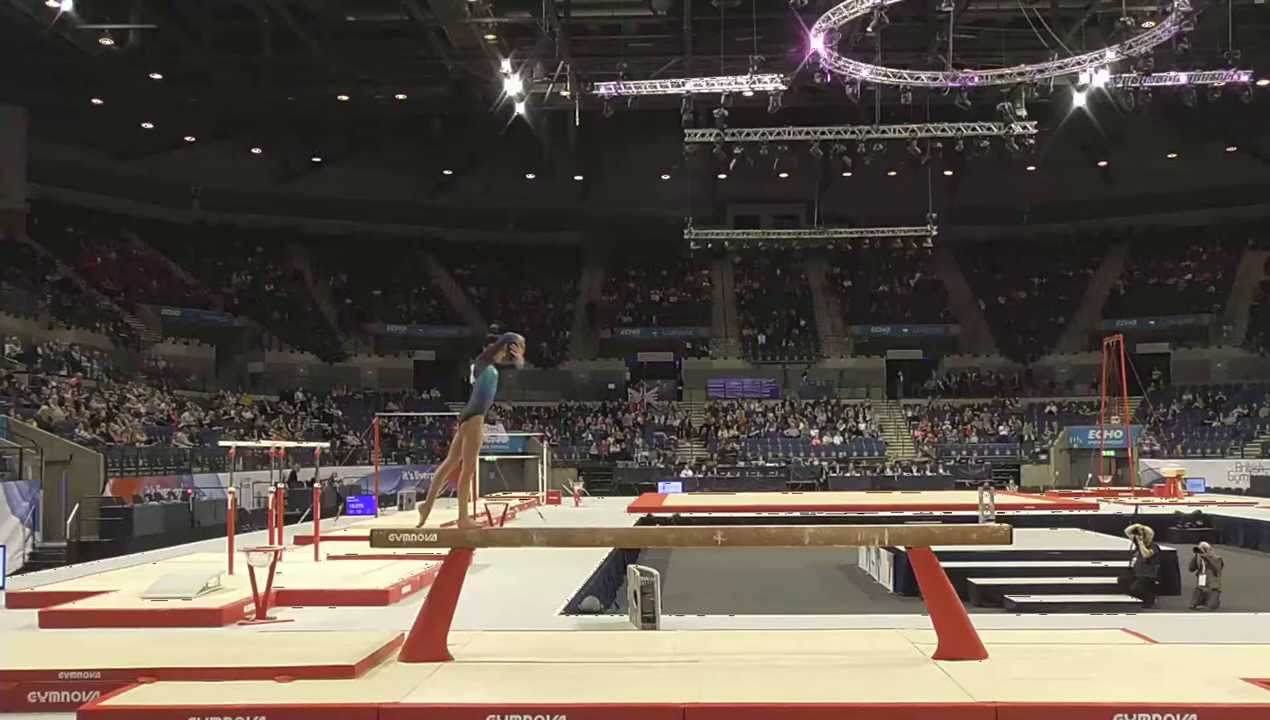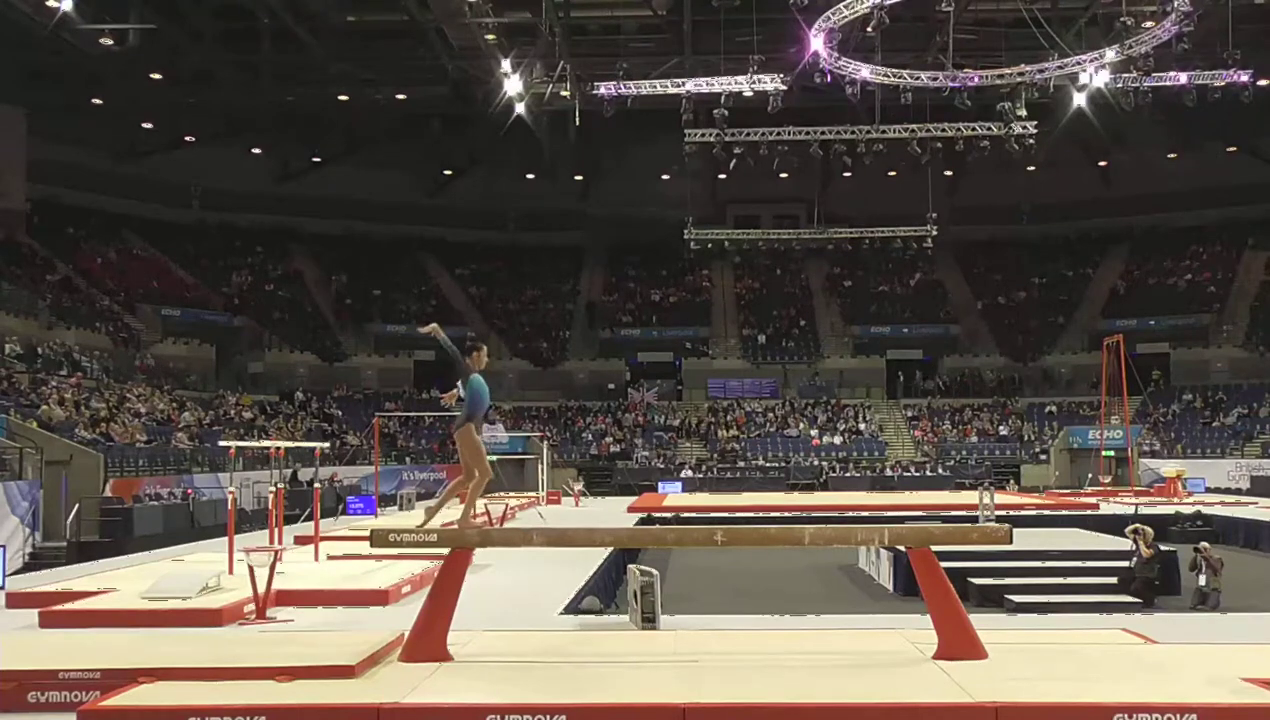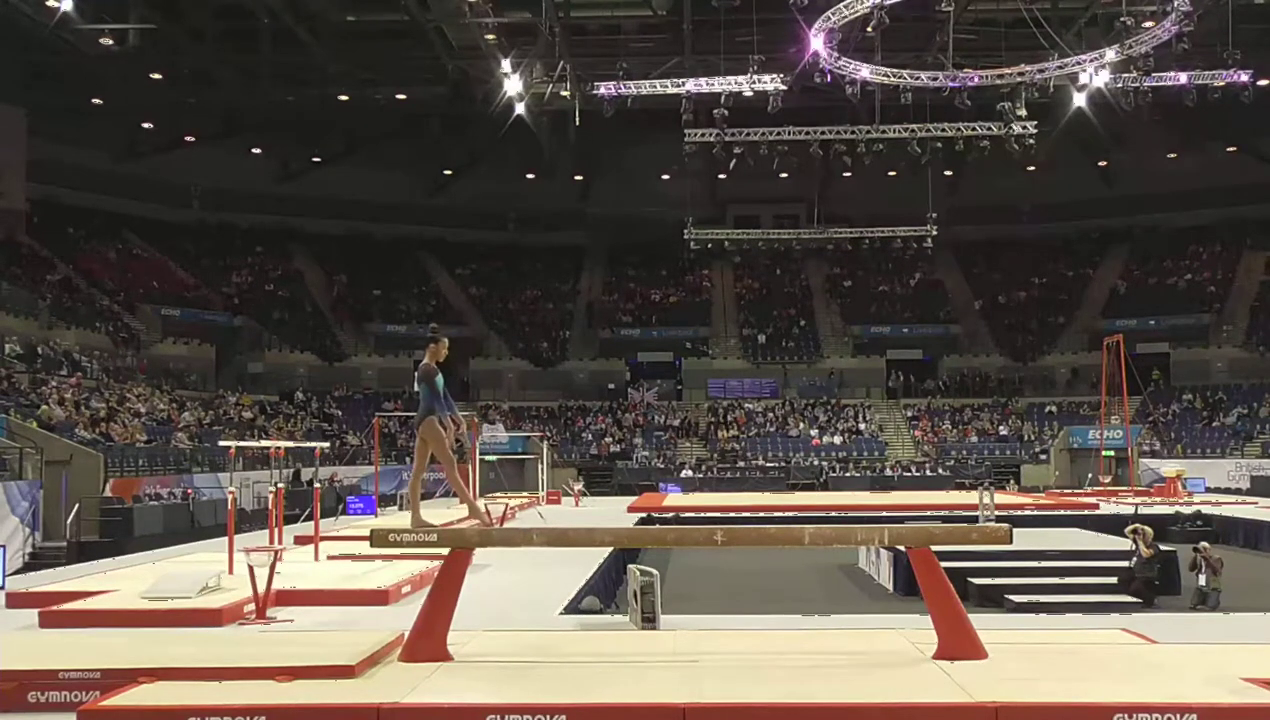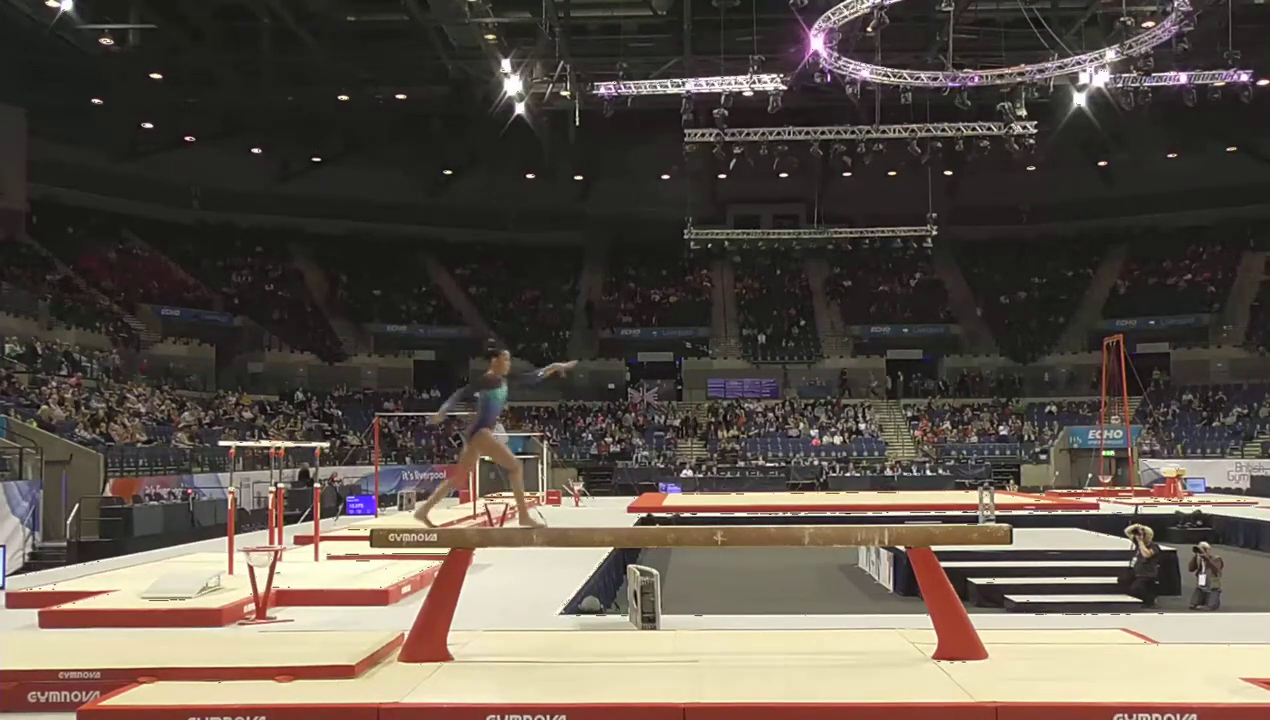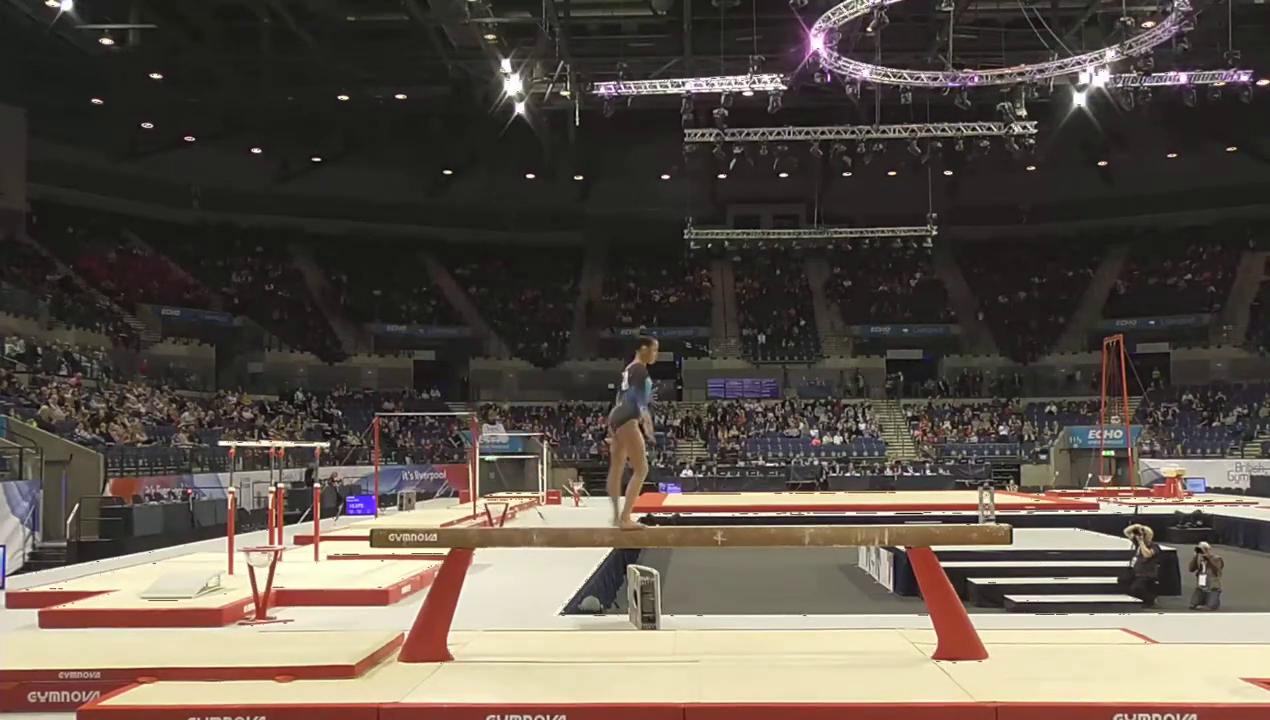
dt=1s
person 1, frame 1
left shoulder: (491, 367)
right shoulder: (482, 361)
left elbow: (517, 366)
right elbow: (506, 338)
left wrist: (519, 358)
right wrist: (518, 339)
left hip: (470, 418)
right hip: (473, 418)
left knee: (451, 462)
right knee: (468, 468)
left ankle: (427, 504)
right ankle: (463, 517)
person 1, frame 2
left shoulder: (474, 376)
right shoulder: (468, 372)
right elbow: (452, 350)
right wrist: (437, 331)
left hip: (469, 429)
right hip: (466, 429)
left knee: (469, 476)
right knee: (485, 473)
left ankle: (435, 508)
right ankle: (465, 518)
person 1, frame 3
left shoulder: (432, 369)
right shoulder: (427, 370)
left elbow: (445, 396)
right elbow: (437, 399)
left wrist: (459, 419)
right wrist: (449, 425)
left hip: (425, 422)
right hip: (428, 421)
left knee: (419, 469)
right knee: (450, 465)
left ankle: (416, 517)
right ankle: (473, 508)
person 1, frame 4
left shoulder: (502, 380)
right shoulder: (486, 380)
left elbow: (529, 378)
right elbow: (461, 394)
left wrist: (554, 368)
right wrist: (442, 412)
left hip: (482, 433)
right hip: (481, 433)
left knee: (458, 476)
right knee: (515, 467)
left ankle: (424, 509)
right ankle: (524, 516)
person 1, frame 5
left shoulder: (629, 369)
right shoulder: (639, 370)
right elbow: (640, 396)
right wrist: (646, 419)
left hip: (620, 420)
right hip: (627, 421)
left knee: (616, 470)
right knee: (641, 470)
left ankle: (617, 514)
right ankle: (624, 518)
